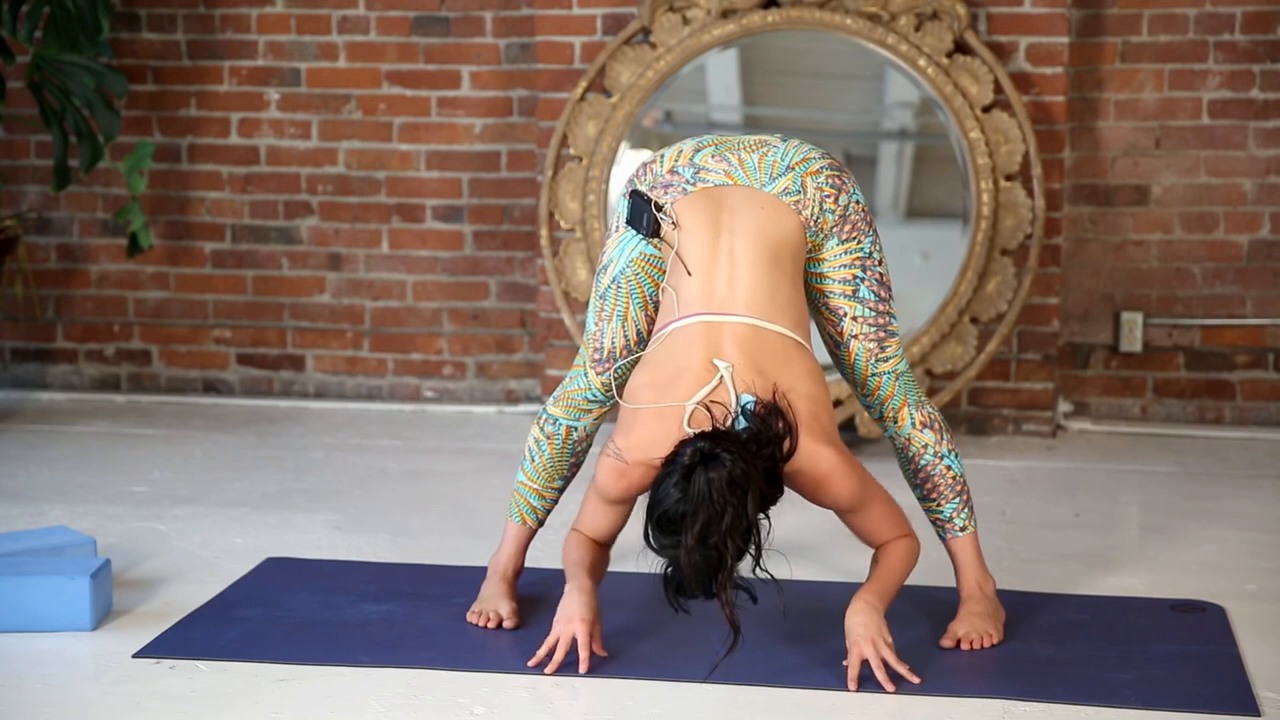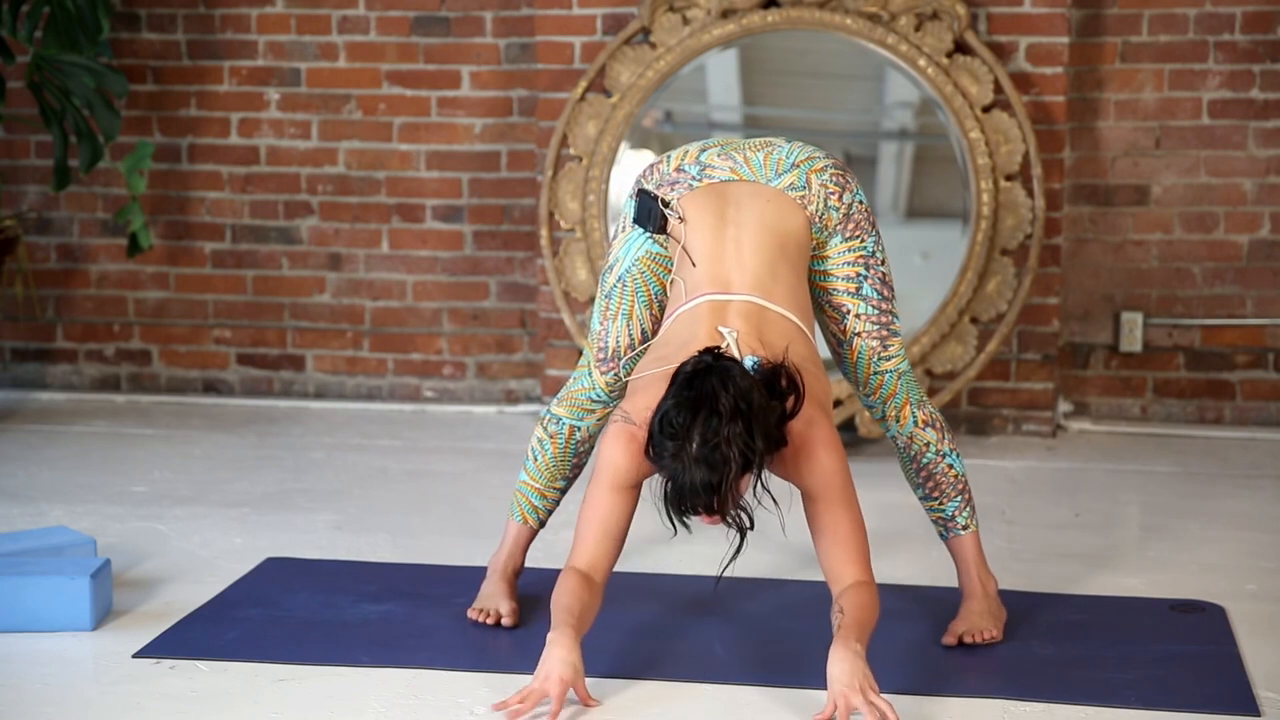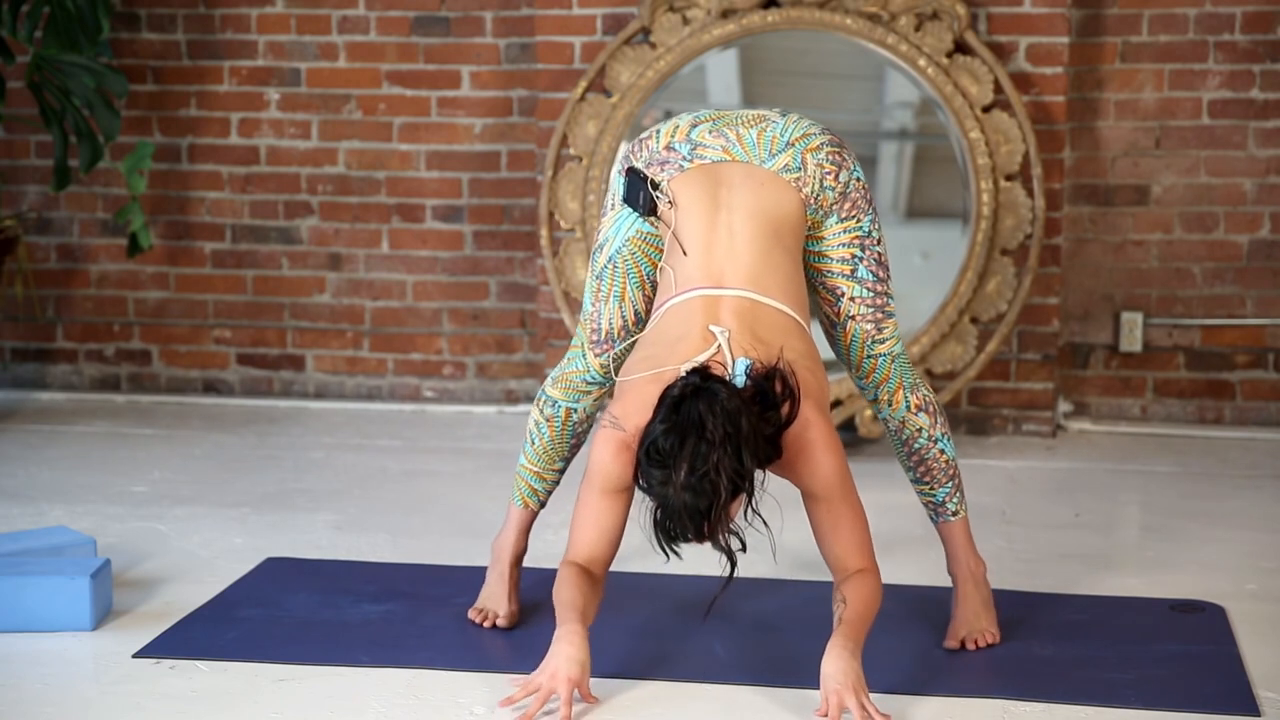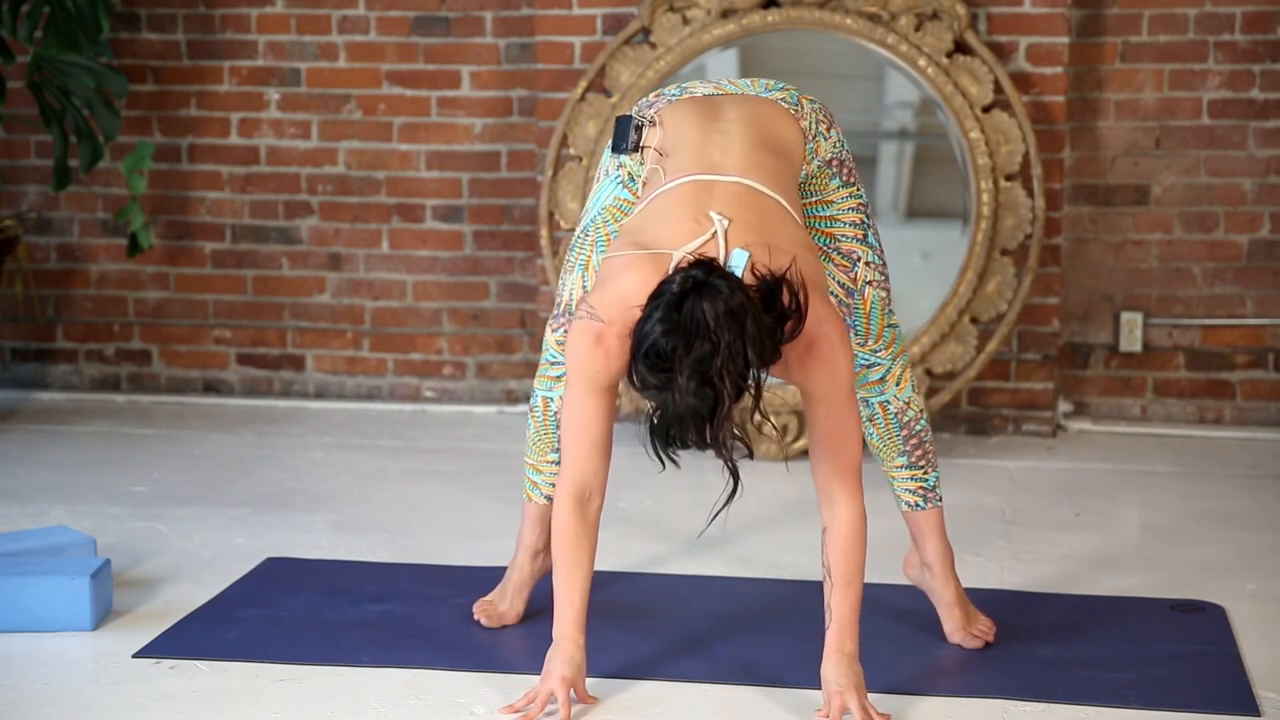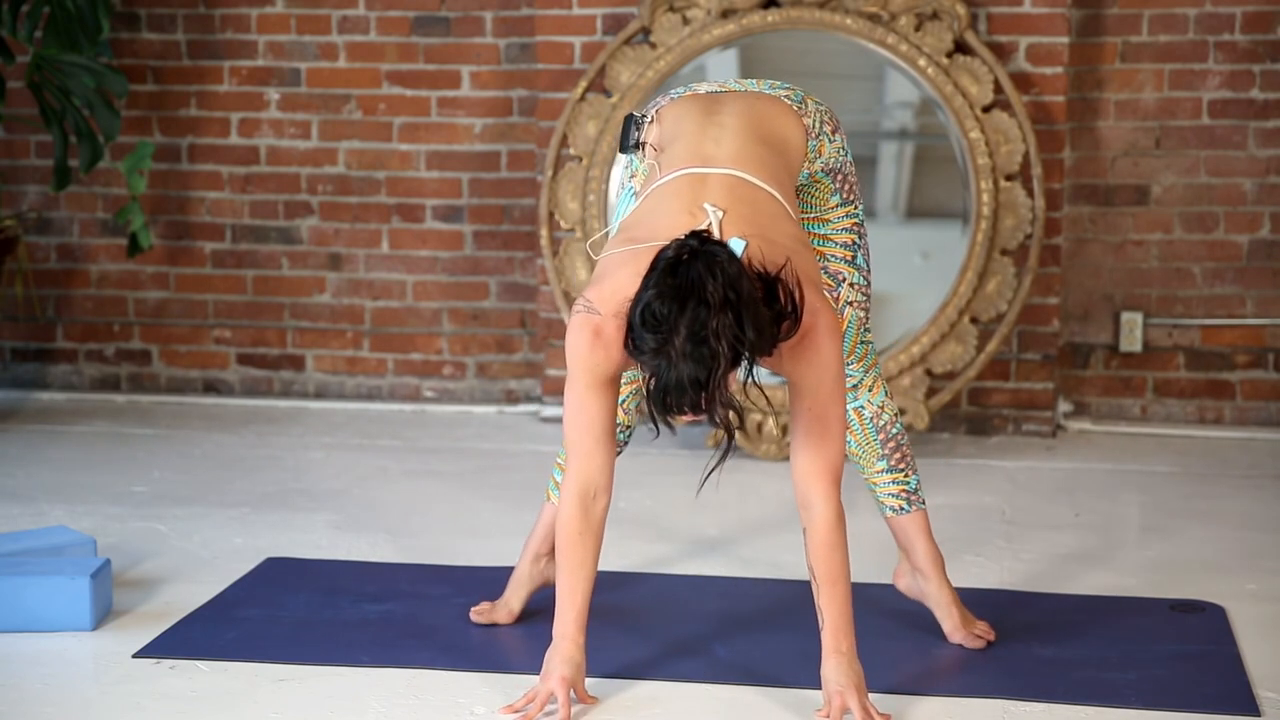
dt=1s
person 1, frame 1
left shoulder: (812, 453)
right shoulder: (637, 449)
left elbow: (897, 540)
right elbow: (587, 534)
left wrist: (865, 607)
right wrist: (579, 593)
left knee: (891, 392)
right knee: (589, 386)
left ankle: (975, 582)
right ankle: (504, 566)
person 1, frame 2
left shoulder: (805, 433)
right shoulder: (633, 426)
left elbow: (853, 582)
right elbow: (584, 571)
left wrist: (847, 653)
right wrist: (561, 643)
left knee: (893, 393)
right knee: (594, 386)
left ankle: (977, 581)
right ankle: (505, 562)
person 1, frame 3
left shoulder: (800, 426)
right shoulder: (629, 422)
left elbow: (857, 571)
right elbow: (583, 564)
left wrist: (843, 653)
right wrist: (569, 637)
left knee: (884, 372)
right knee: (589, 366)
left ankle: (966, 566)
right ankle: (507, 551)
person 1, frame 4
left shoulder: (811, 330)
right shoulder: (607, 321)
left elbow: (841, 498)
right elbow: (579, 491)
left wrist: (841, 658)
right wrist: (566, 646)
left knee: (876, 353)
right knee: (565, 349)
left ankle: (932, 561)
right ankle: (529, 554)
person 1, frame 5
left shoulder: (804, 321)
right shoulder: (603, 314)
left elbow: (819, 496)
right elbow: (586, 486)
left wrist: (839, 659)
right wrist: (565, 648)
left knee: (851, 371)
right knee: (610, 391)
left ankle: (923, 570)
right ankle: (538, 559)
